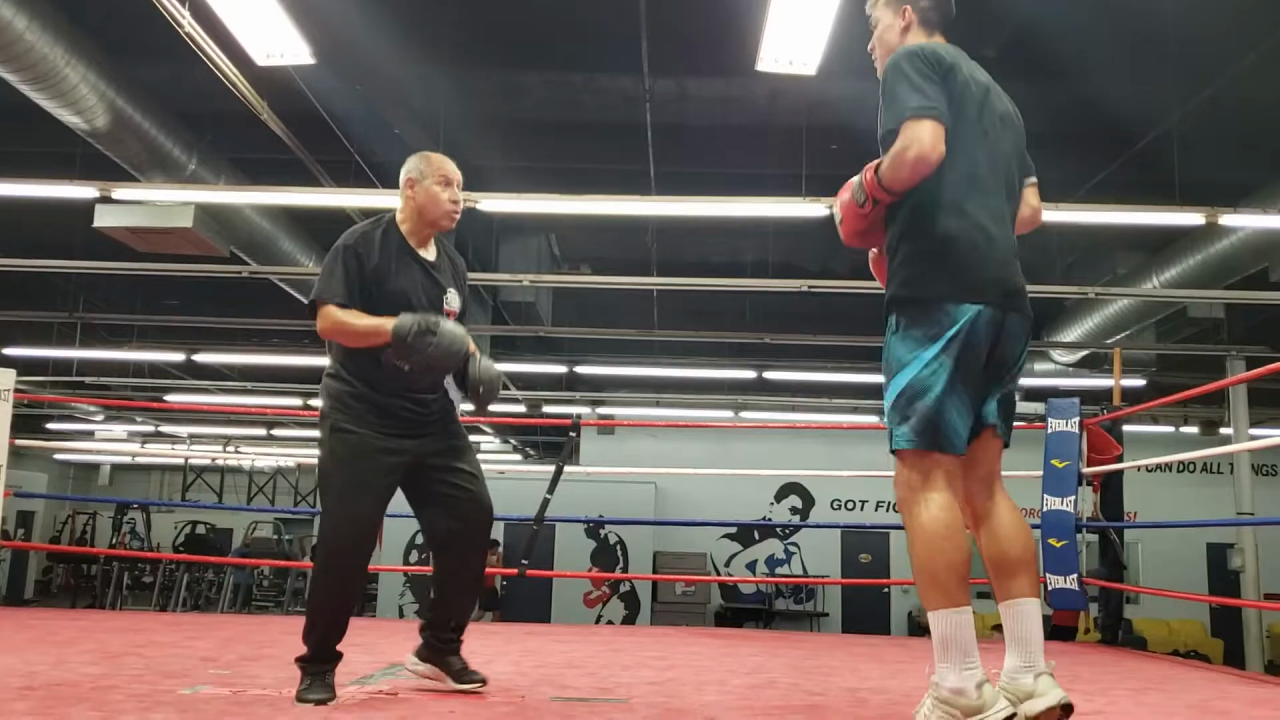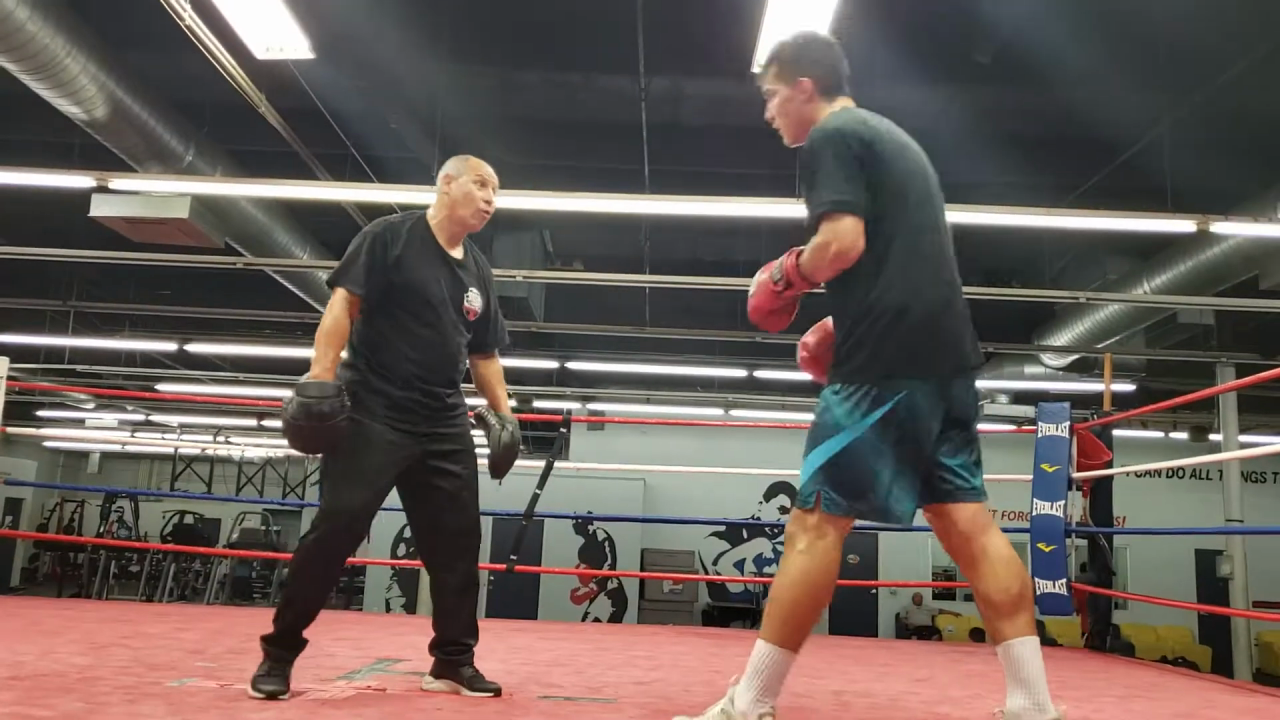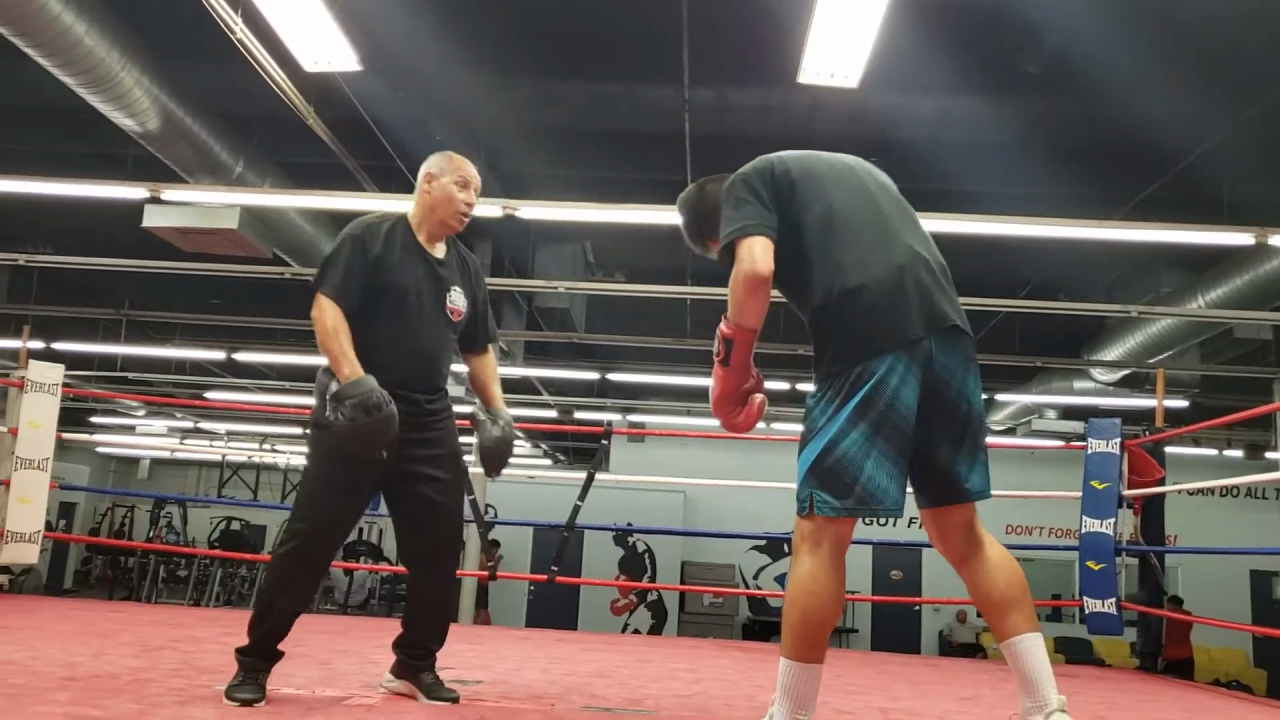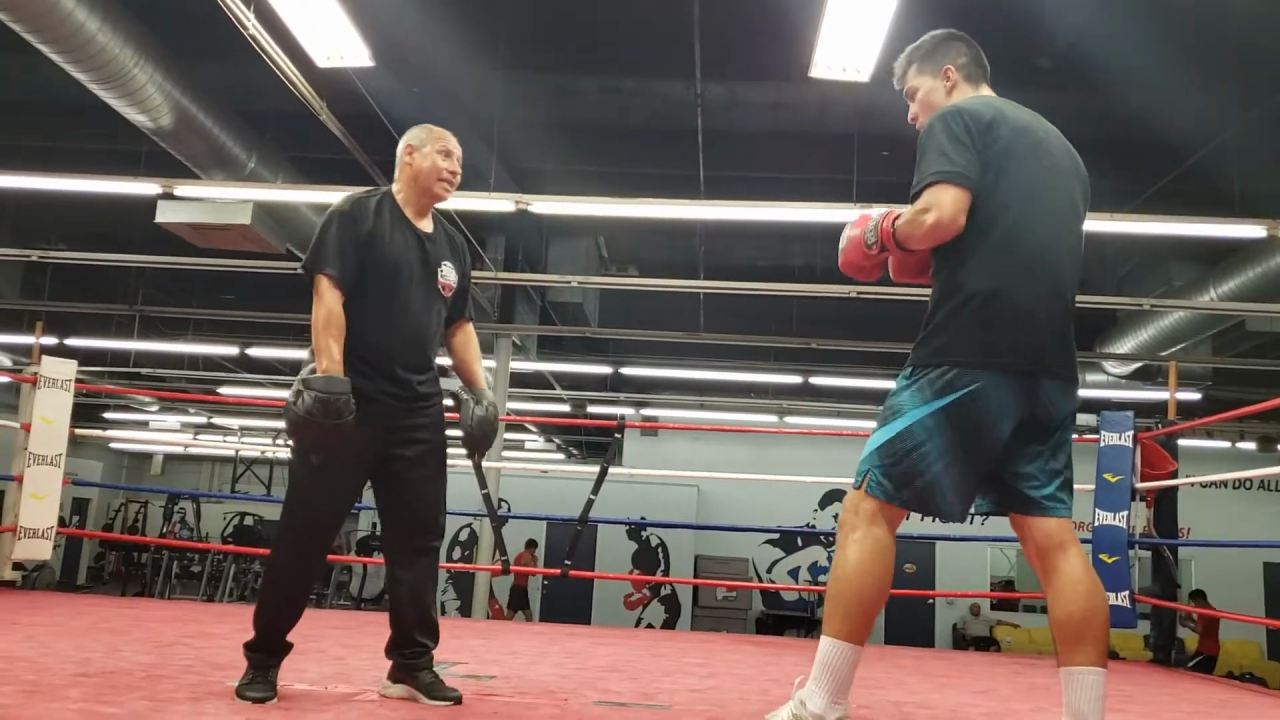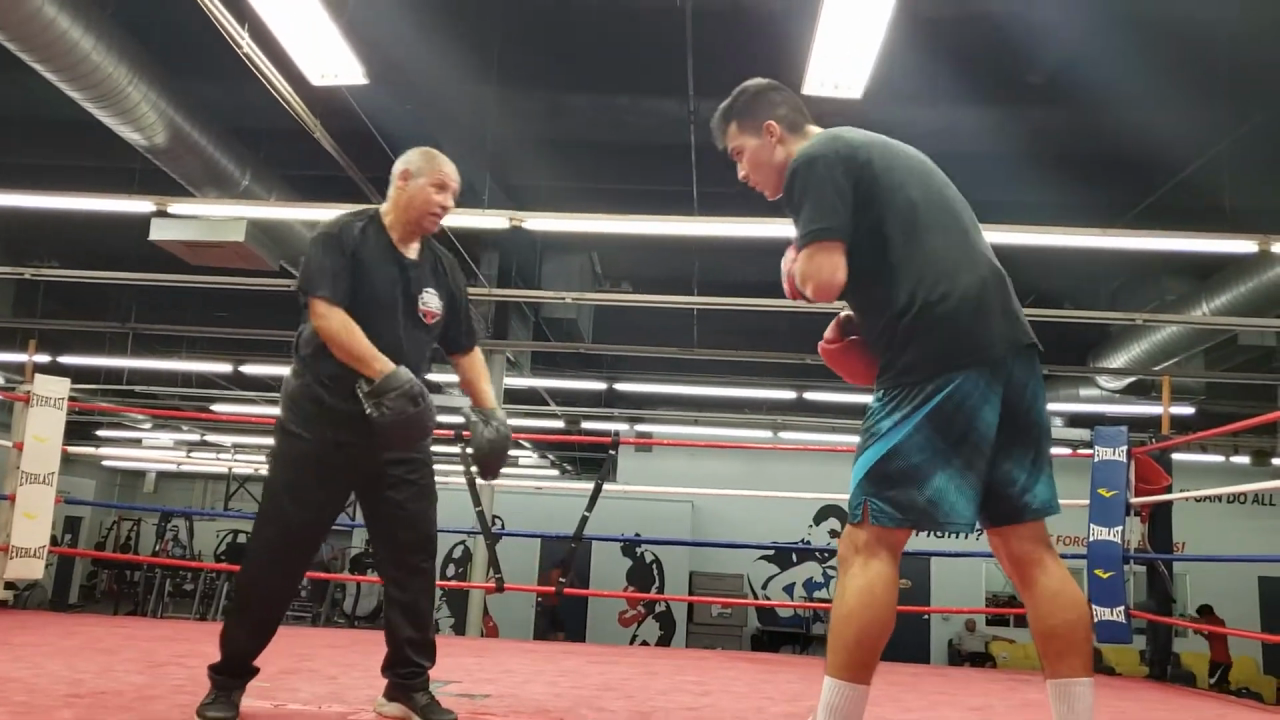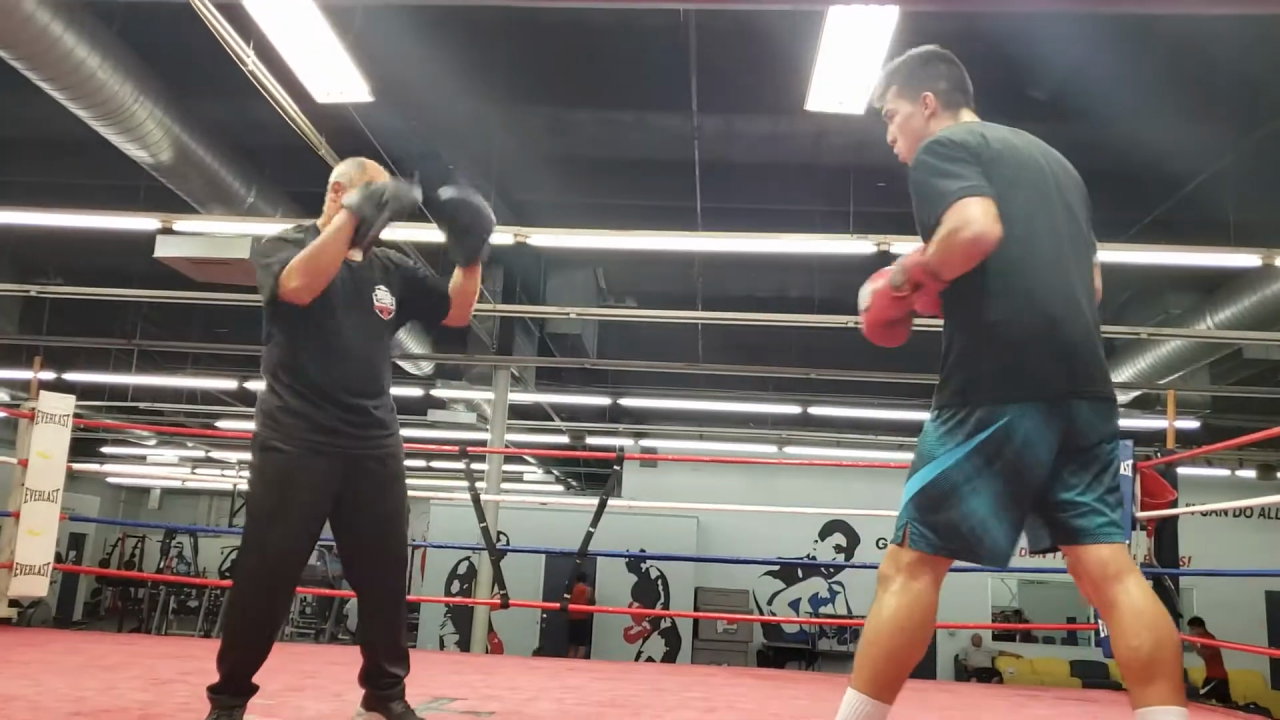
dt=0.7s
person 1, frame 1
left shoulder: (916, 63)
right shoulder: (994, 92)
left elbow: (923, 147)
right elbow: (1029, 210)
left wrist: (868, 192)
left hip: (939, 295)
right hip: (1000, 297)
left knee: (920, 480)
right knee: (979, 480)
person 1, frame 2
left shoulder: (834, 140)
right shoulder: (897, 140)
left elbow: (845, 243)
left wrist: (786, 280)
left hip: (882, 365)
right hip: (945, 359)
left knee: (815, 523)
right knee: (968, 527)
person 1, frame 3
left shoulder: (749, 181)
right shoulder: (860, 169)
left elbow: (756, 268)
left wrist: (732, 360)
left hip: (867, 346)
right hip: (944, 333)
left knee: (821, 533)
right knee: (960, 530)
person 1, frame 4
left shoulder: (958, 119)
right shoulder: (1062, 149)
left elbow: (943, 215)
left wrist: (884, 236)
left hip: (967, 353)
right hip: (1048, 362)
left knee: (870, 511)
right knee: (1053, 539)
person 1, frame 5
left shoulder: (815, 161)
right shoulder: (884, 151)
left elbow: (821, 281)
left wrist: (799, 258)
right wrist: (866, 320)
left hip: (939, 362)
right hip: (1006, 349)
left knee: (870, 542)
right knee: (1027, 547)
person 1, frame 6
left shoulder: (944, 148)
right shoulder: (1054, 162)
left elbow: (976, 231)
left wrist: (908, 278)
left hip: (993, 387)
right hip: (1081, 387)
left knee: (912, 565)
right knee: (1110, 573)
person 2, frame 1
left shoulder: (452, 264)
right shoulder: (362, 244)
right elbow: (329, 319)
left wrist: (473, 362)
right wrist: (397, 329)
left hip: (433, 421)
right hip: (361, 420)
left knee: (470, 522)
right knee: (346, 540)
left ankle: (440, 648)
right ankle: (318, 664)
person 2, frame 2
left shoulder: (479, 270)
right shoulder: (389, 237)
left elbow: (484, 352)
right elbow: (344, 304)
left wrist: (502, 415)
right wrist: (321, 377)
left hip: (443, 421)
right hip: (372, 411)
left knee: (458, 536)
right knee: (339, 522)
left ankle: (453, 660)
right ankle: (281, 650)
person 2, frame 3
left shoulder: (466, 267)
right shoulder: (370, 237)
left elbow: (478, 348)
right elbow: (325, 307)
left wrist: (495, 412)
right wrist: (353, 377)
left hip: (428, 421)
right hip: (356, 415)
left knee: (440, 542)
right knee: (313, 534)
left ankle: (414, 664)
right ankle: (256, 659)
person 2, frame 4
left shoulder: (452, 245)
right shoulder: (358, 214)
left elbow: (458, 325)
right elbow: (327, 292)
left wrist: (479, 391)
right wrist: (329, 373)
left hip: (418, 409)
right hip: (345, 401)
left knee: (419, 535)
right knee: (307, 528)
left ankle: (412, 665)
right ankle: (264, 659)
person 2, frame 5
left shoulder: (442, 269)
right shoulder: (341, 238)
left elbow: (464, 348)
right elbow: (324, 314)
left wrist: (489, 412)
right wrist: (386, 374)
left hip: (401, 432)
right hip: (320, 423)
left knee: (412, 556)
right knee: (279, 552)
person 2, frame 6
left shoulder: (390, 268)
right shoulder: (286, 247)
left elbow: (456, 312)
right elbow: (300, 287)
left wrist: (469, 254)
right wrist: (355, 212)
left hip: (373, 440)
right hip: (296, 438)
left knee: (384, 569)
right knee: (267, 568)
